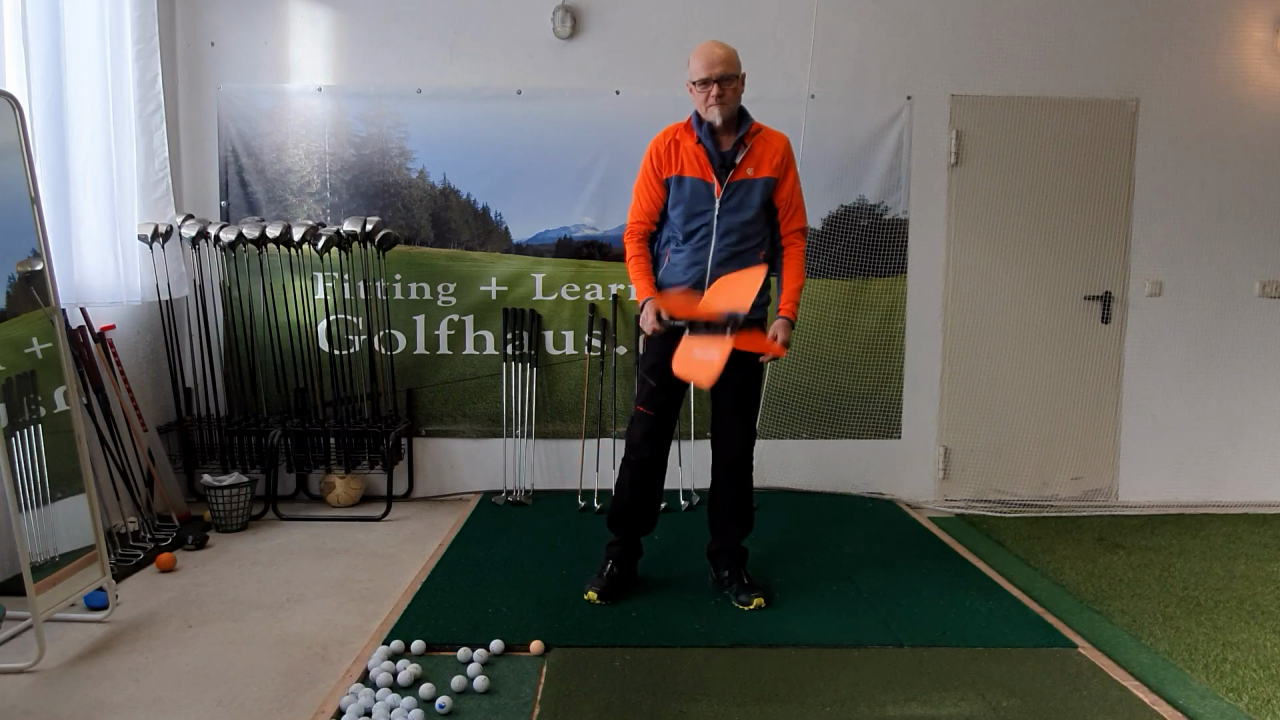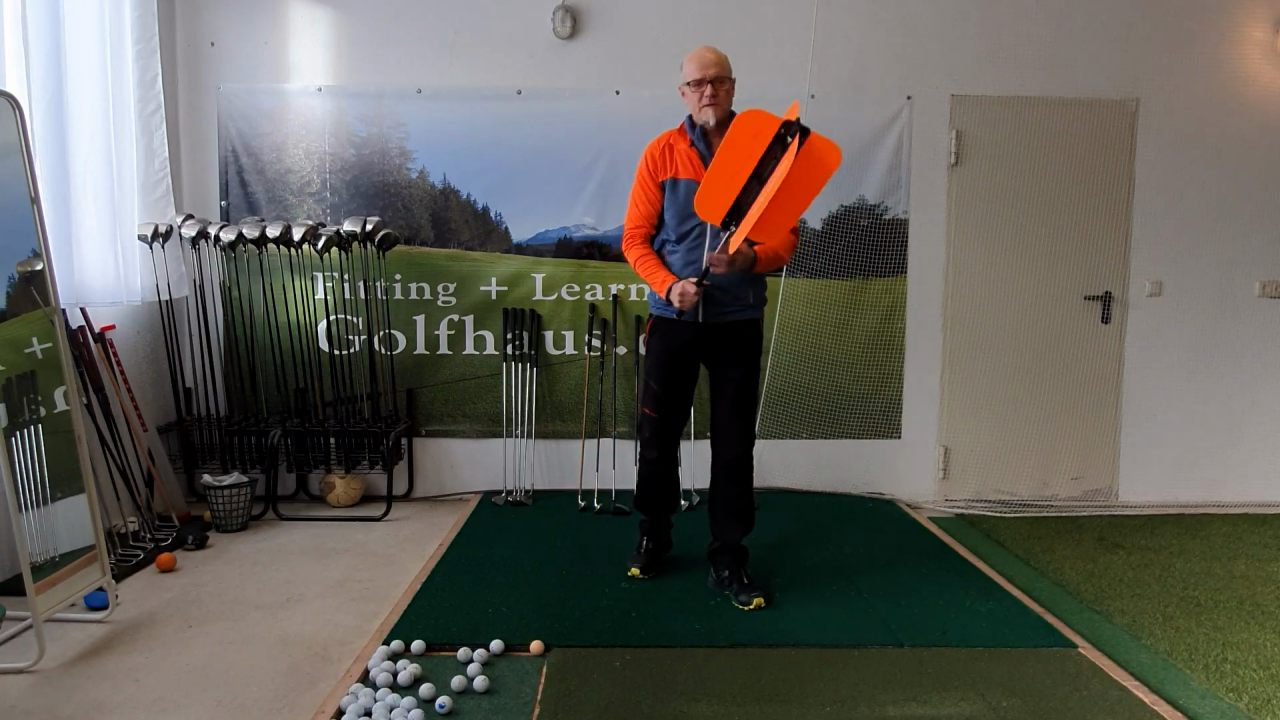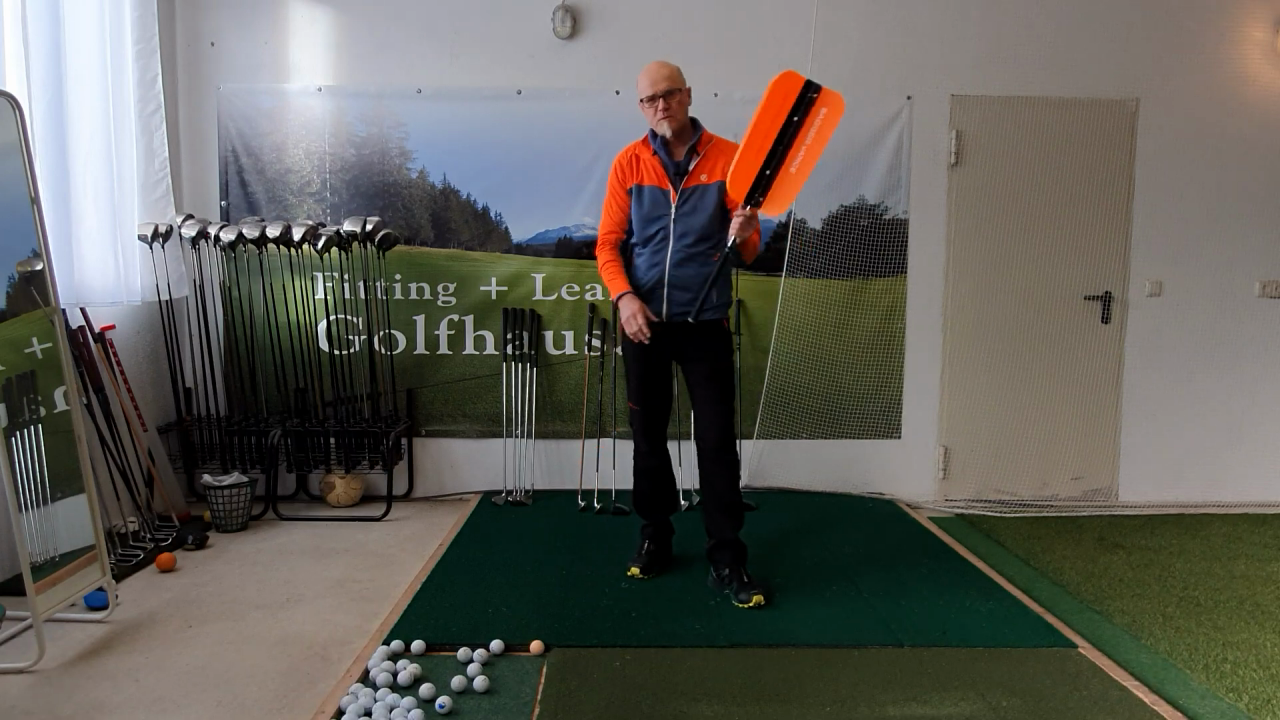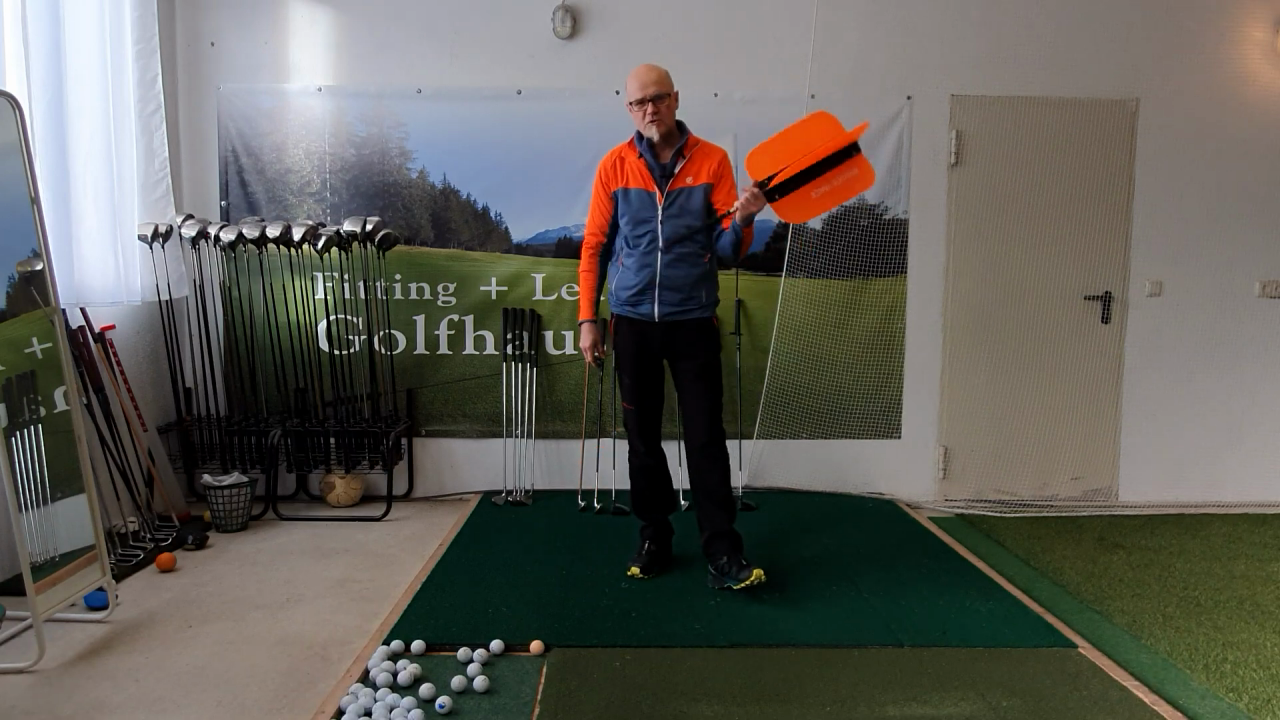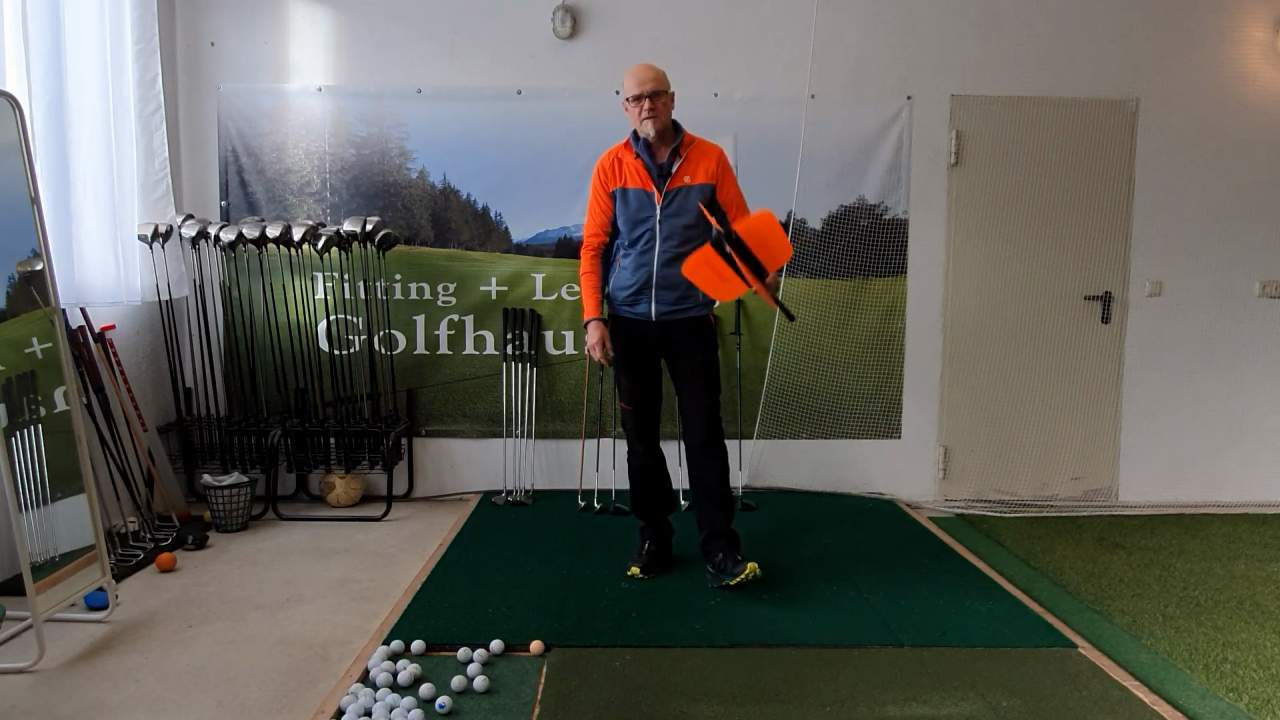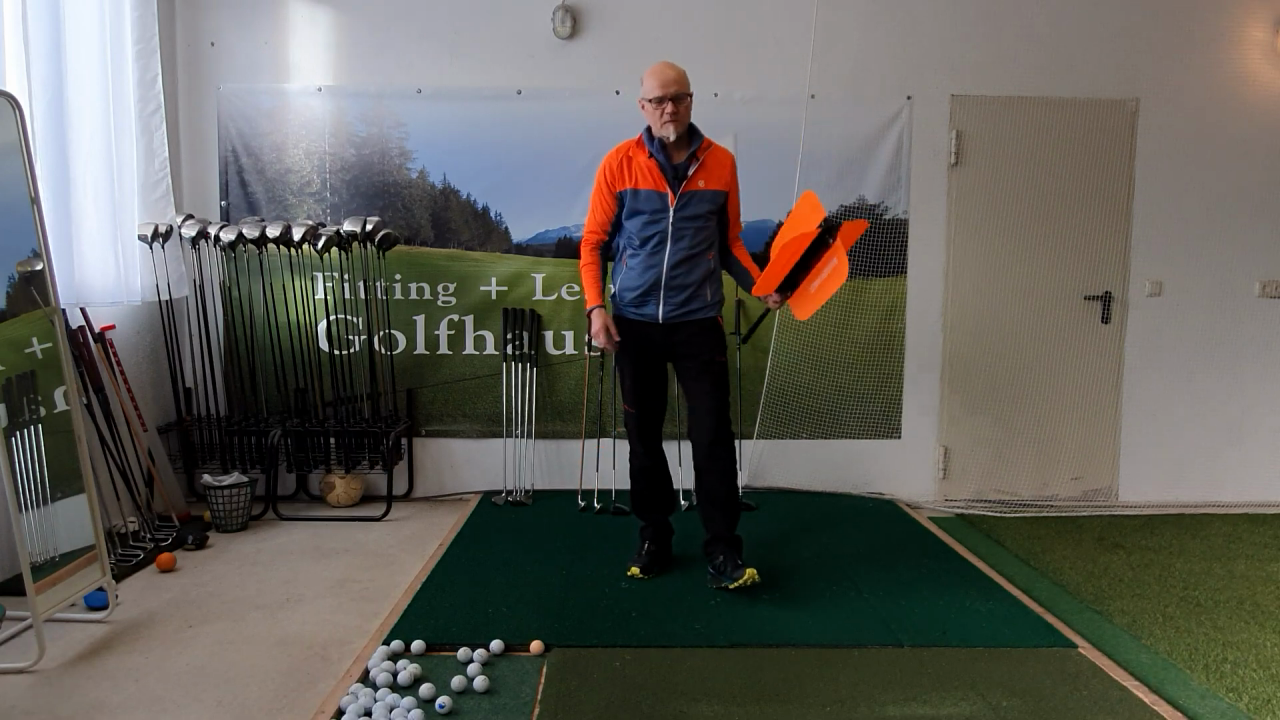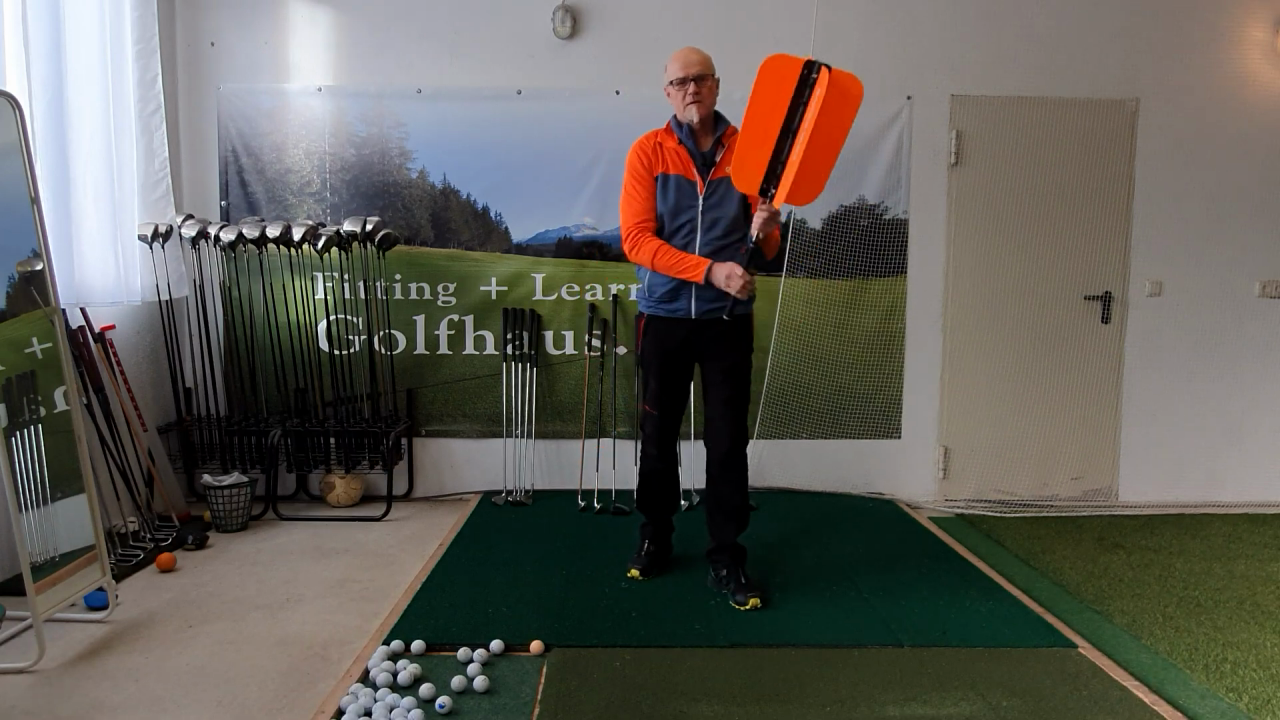
dt=0.4s
person 1, frame 1
left shoulder: (774, 149)
right shoulder: (665, 147)
left elbow: (792, 237)
right elbow: (638, 233)
left wrist: (786, 313)
right wrist: (647, 298)
left hip: (742, 324)
right hip: (672, 320)
left knee: (735, 446)
right knee: (646, 438)
left ankle: (728, 562)
right ankle: (621, 555)
person 1, frame 2
right shoulder: (660, 152)
left elbow: (786, 237)
right elbow: (636, 238)
left wrist: (749, 258)
right wrist: (668, 285)
left hip: (738, 323)
right hip: (671, 320)
left knee: (734, 445)
right knee: (658, 437)
left ankle: (728, 561)
right ankle: (654, 535)
person 1, frame 3
left shoulder: (728, 156)
right shoulder: (628, 163)
left elbow: (747, 247)
right elbow: (608, 243)
left wrist: (745, 235)
right wrist: (624, 298)
left hip: (705, 322)
right hip: (645, 323)
left knee: (717, 440)
right knee: (648, 435)
left ankle: (726, 558)
right ankle: (654, 536)
person 1, frame 4
left shoulder: (713, 160)
right shoulder: (614, 165)
left elbow: (730, 250)
right elbow: (594, 246)
left wrist: (742, 221)
right wrist: (588, 317)
left hip: (694, 321)
right hip: (632, 321)
left knee: (705, 436)
right knee: (641, 435)
left ankle: (722, 552)
right ankle: (653, 537)
person 1, frame 5
left shoulder: (710, 158)
right shoulder: (611, 165)
left elbow: (737, 228)
right elbow: (594, 247)
right wrist: (594, 317)
left hip: (691, 319)
right hip: (629, 322)
left knee: (705, 433)
right knee: (640, 434)
left ankle: (720, 548)
right ankle: (653, 536)
person 1, frame 6
left shoulder: (721, 163)
right shoulder: (619, 162)
right elbow: (594, 242)
left wrist: (759, 283)
right wrist: (596, 306)
left hip: (699, 321)
right hip: (635, 321)
left knee: (713, 435)
right knee: (643, 434)
left ankle: (723, 551)
right ankle: (654, 537)
person 1, frame 7
right shoulder: (647, 151)
left elbow: (761, 237)
right elbow: (637, 240)
left wrist: (767, 226)
right wrist: (710, 270)
left hip: (728, 319)
right hip: (664, 316)
left knee: (728, 440)
right knee: (658, 434)
left ankle: (726, 558)
right ankle: (655, 535)
